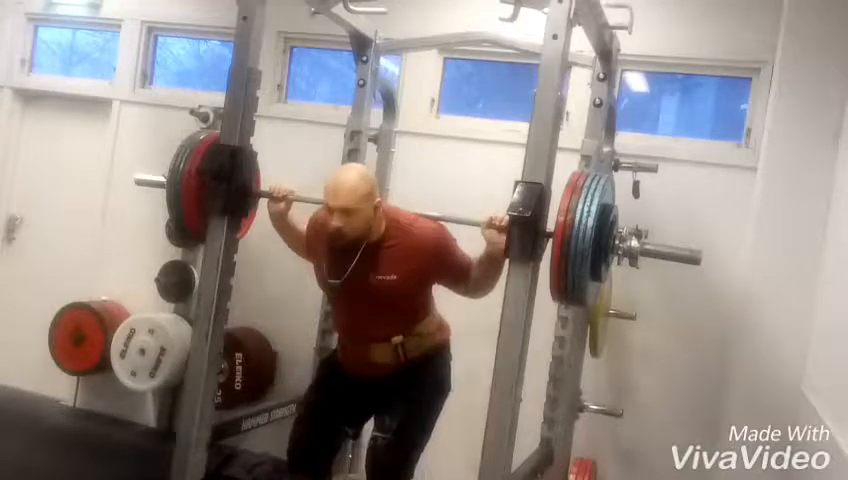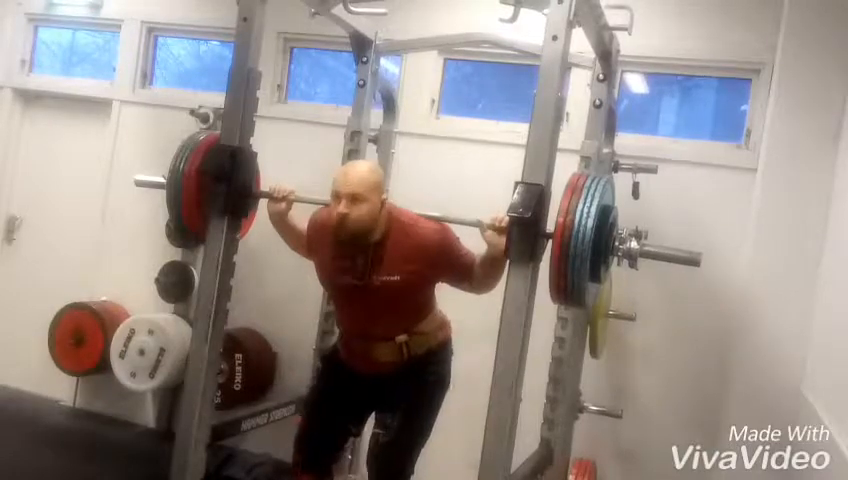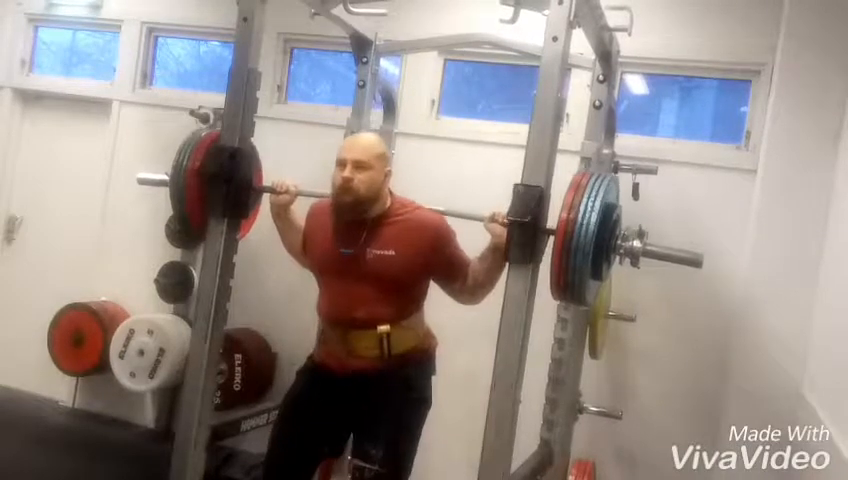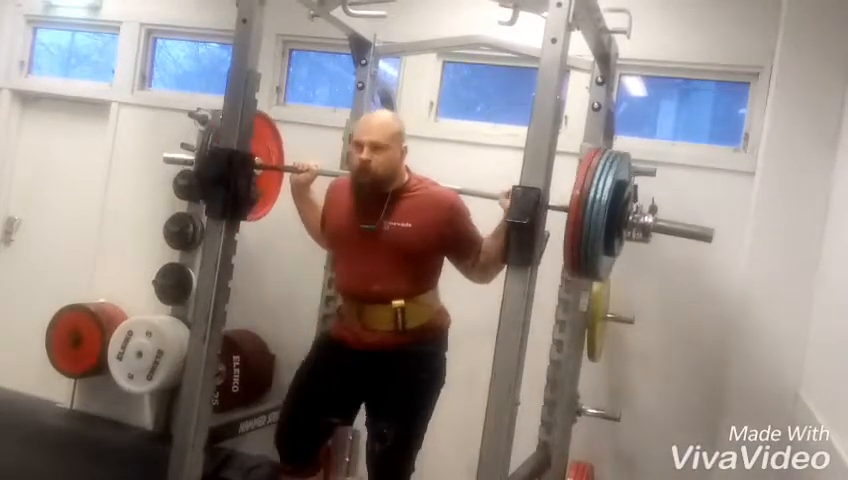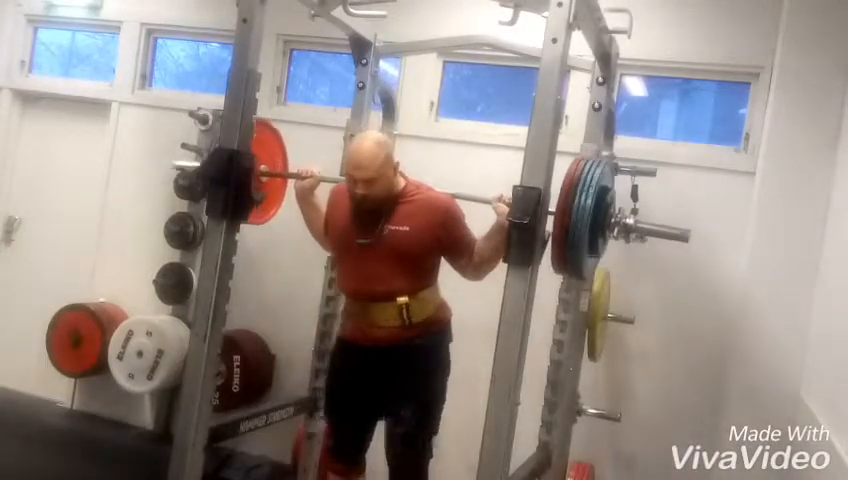
dt=0.7s
person 1, frame 1
left shoulder: (423, 239)
right shoulder: (323, 228)
left elbow: (473, 285)
left wrist: (495, 253)
right wrist: (279, 218)
left hip: (415, 370)
right hip: (349, 362)
person 1, frame 2
left shoulder: (426, 238)
right shoulder: (324, 225)
left elbow: (477, 280)
left wrist: (496, 254)
right wrist: (279, 218)
left hip: (416, 365)
right hip: (350, 357)
person 1, frame 3
left shoulder: (425, 228)
right shoulder: (321, 215)
left elbow: (468, 290)
left wrist: (499, 249)
right wrist: (281, 212)
left hip: (396, 374)
right hip: (328, 364)
person 1, frame 4
left shoulder: (439, 204)
right shoulder: (339, 192)
left elbow: (480, 268)
left wrist: (511, 224)
right wrist: (300, 189)
left hip: (410, 351)
right hip: (345, 340)
right knee: (294, 438)
person 1, frame 5
left shoulder: (436, 207)
right shoulder: (341, 198)
left elbow: (473, 267)
left wrist: (502, 228)
right wrist: (305, 197)
left hip: (417, 344)
right hip: (356, 340)
right knee: (342, 448)
